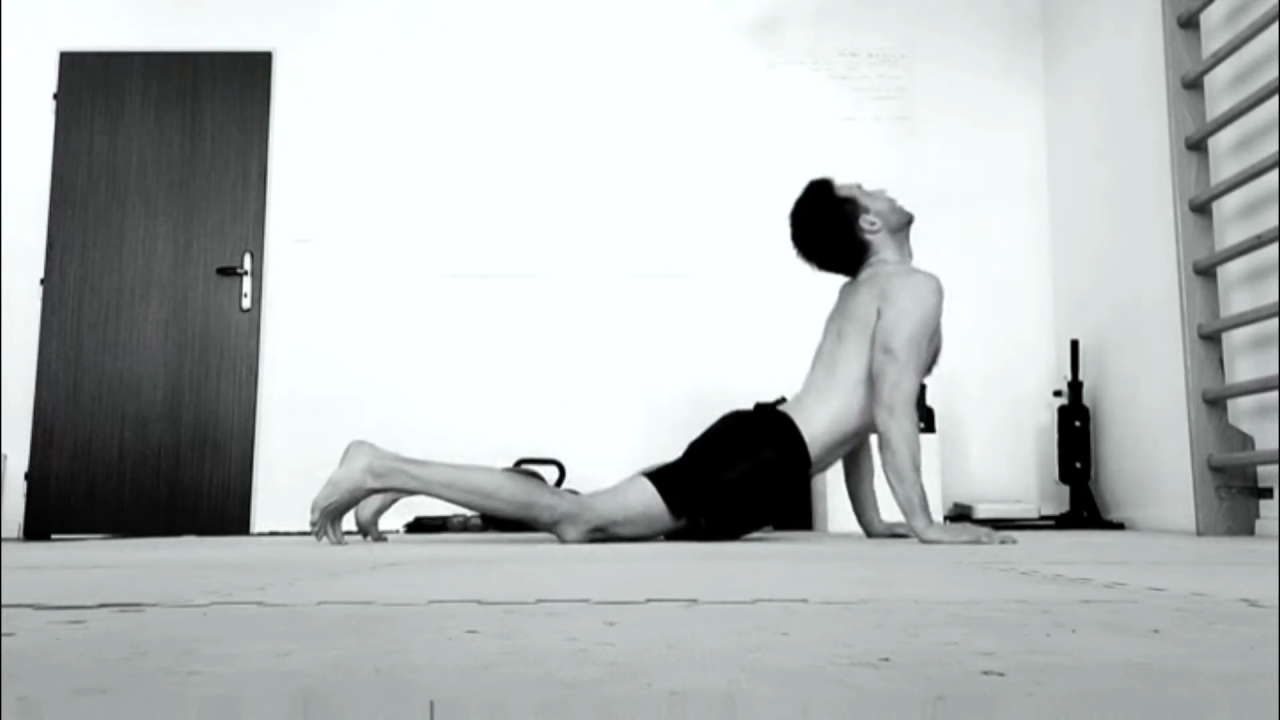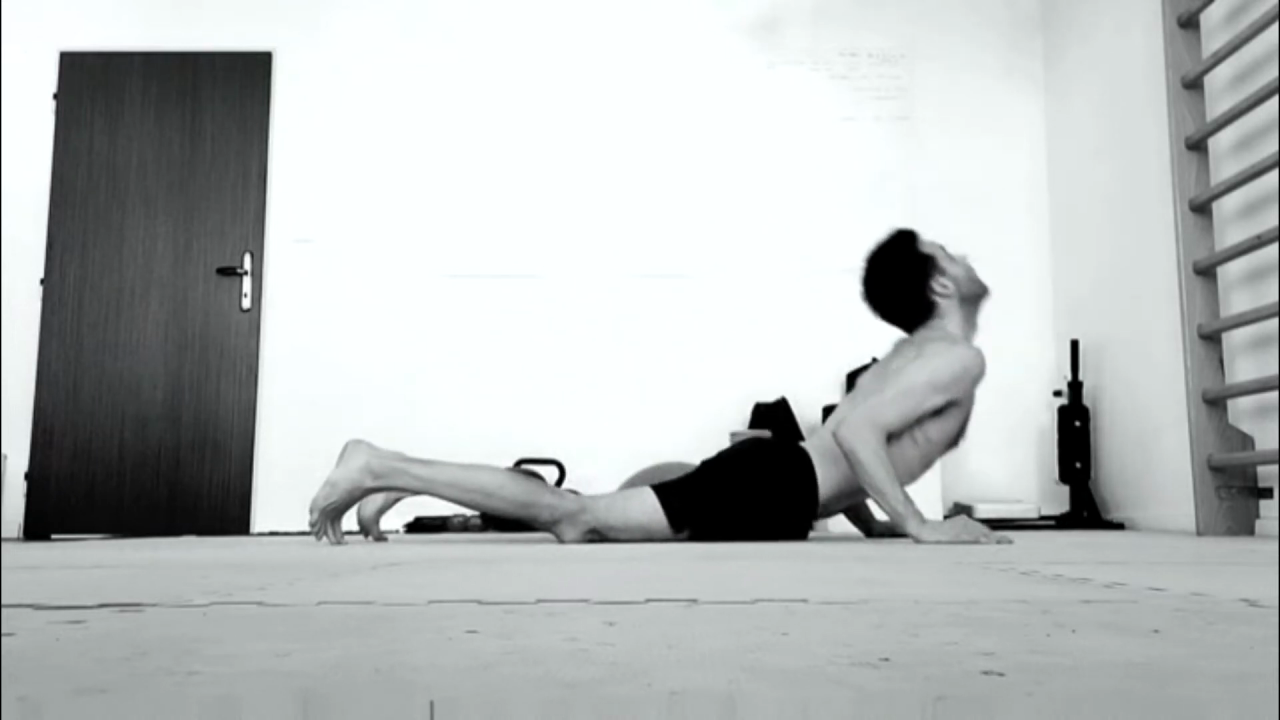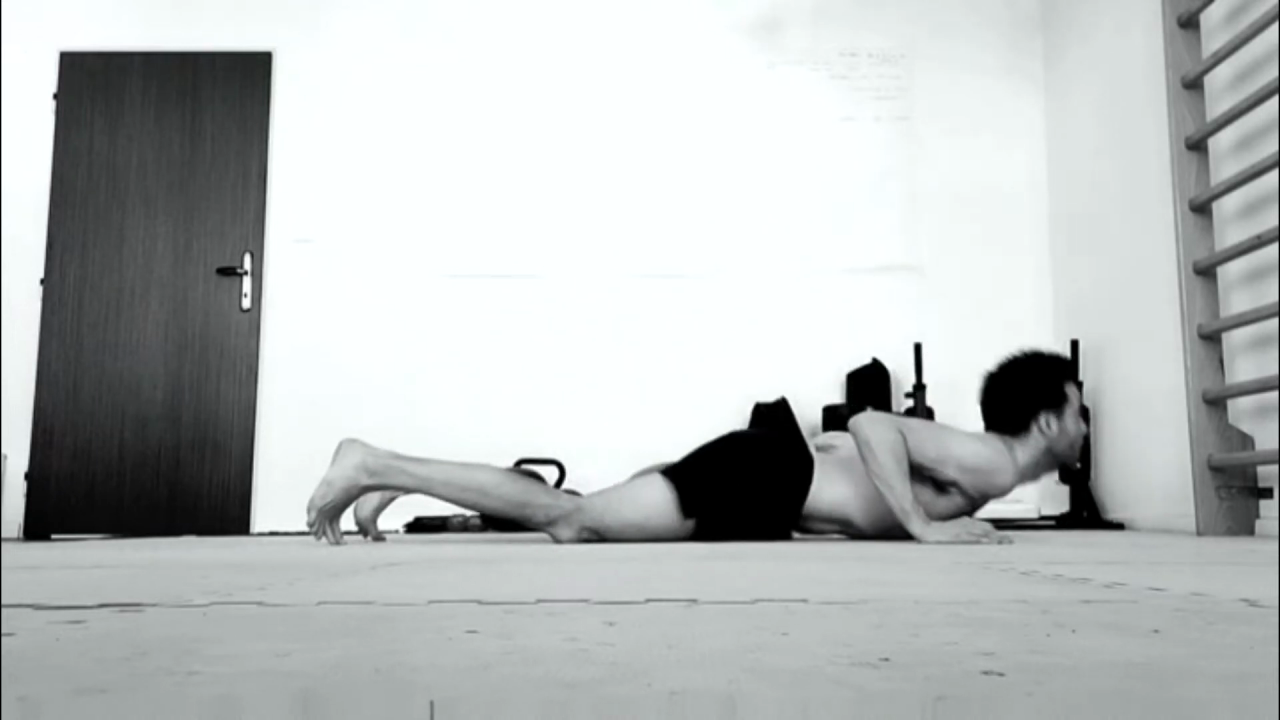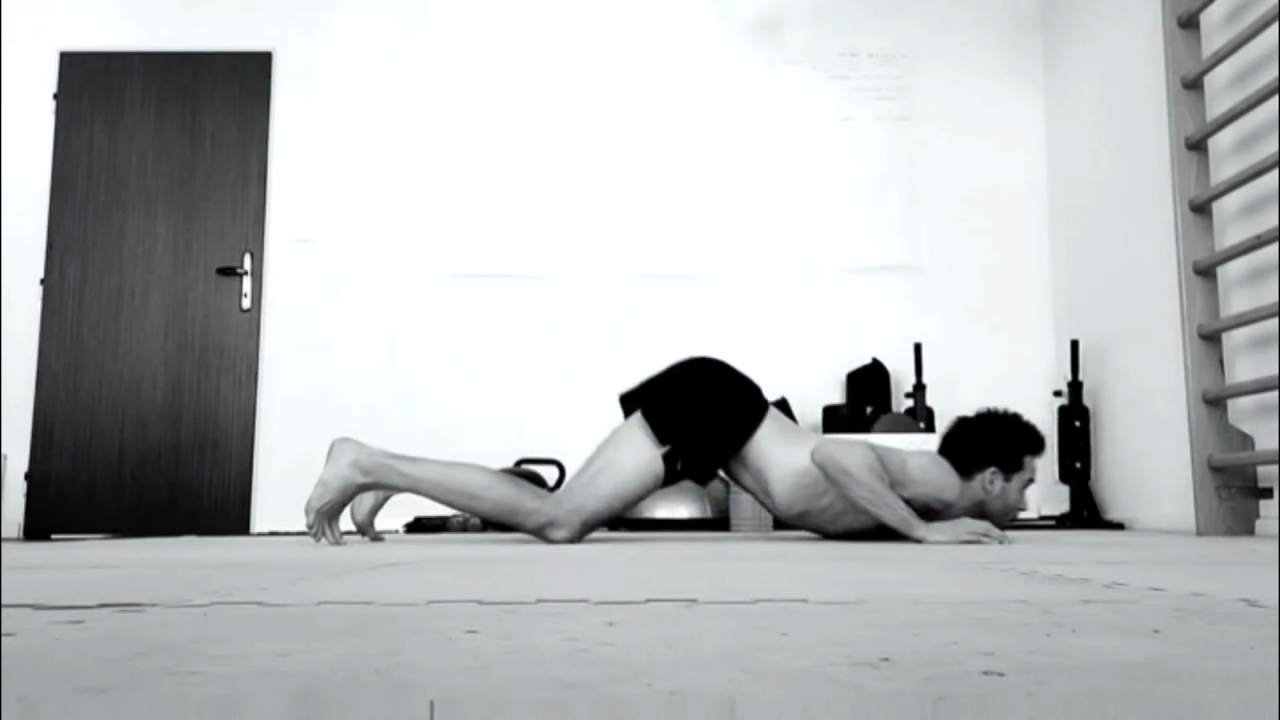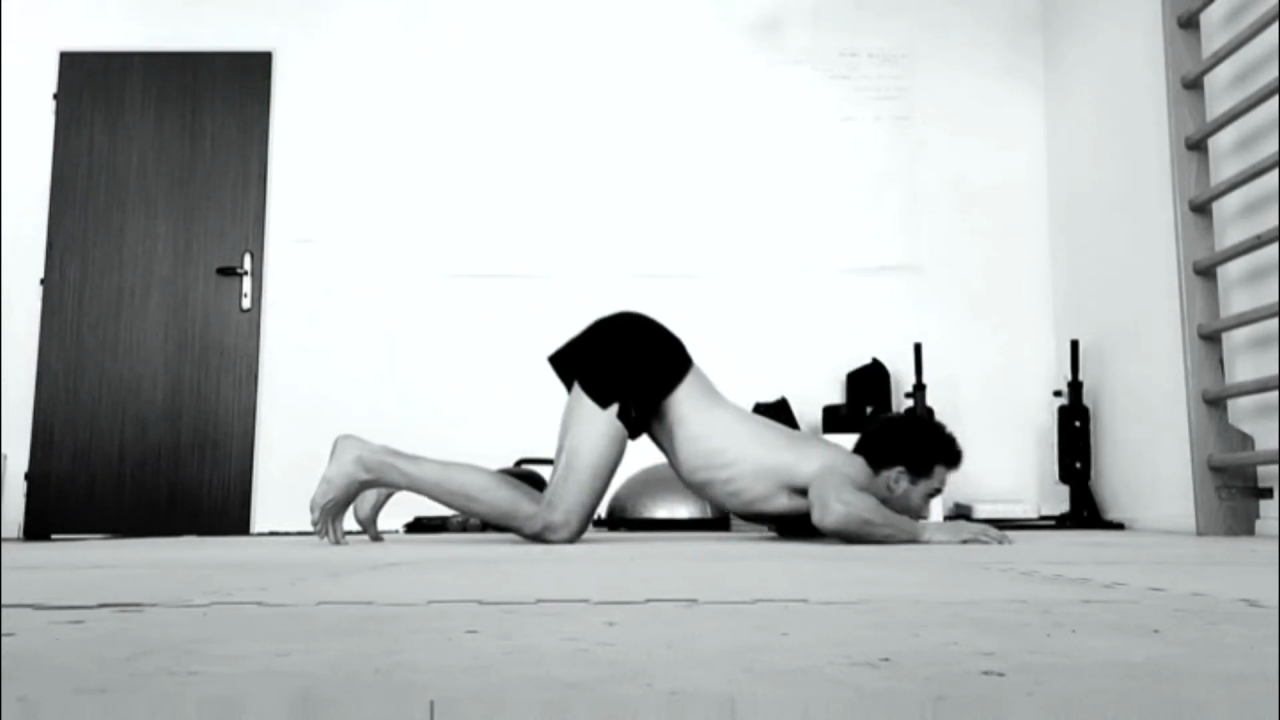
dt=0.5s
person 1, frame 1
left shoulder: (862, 291)
right shoulder: (914, 288)
left elbow: (855, 409)
right elbow: (893, 409)
left wrist: (870, 519)
right wrist: (920, 521)
left hip: (756, 438)
right hip: (767, 453)
left knee: (574, 510)
right knee: (576, 518)
left ankle: (391, 477)
right ankle: (383, 470)
person 1, frame 2
left shoulder: (911, 352)
right shoulder: (959, 358)
right elbow: (853, 432)
left wrist: (876, 520)
right wrist: (916, 525)
left hip: (769, 471)
right hip: (770, 486)
left knee: (574, 511)
right knee: (575, 520)
left ankle: (389, 475)
right ankle: (380, 471)
person 1, frame 3
left shoulder: (971, 450)
right shoulder: (993, 465)
right elbow: (871, 424)
left wrist: (923, 510)
right wrist: (923, 525)
left hip: (769, 462)
right hip: (760, 474)
left knee: (571, 513)
right knee: (572, 516)
left ankle: (388, 481)
right ankle: (374, 467)
person 1, frame 4
left shoulder: (917, 479)
right shoulder: (935, 483)
right elbow: (833, 458)
left wrist: (921, 521)
right wrist: (925, 531)
left hip: (714, 404)
right hip: (709, 401)
left knee: (558, 513)
right knee: (557, 520)
left ankle: (377, 470)
right ankle: (368, 465)
person 1, frame 5
left shoulder: (838, 468)
right shoulder: (842, 474)
right elbow: (834, 515)
right wrist: (927, 534)
left hip: (637, 356)
right hip: (631, 353)
left knee: (548, 515)
right knee: (553, 526)
left ankle: (379, 467)
right ankle: (372, 463)
